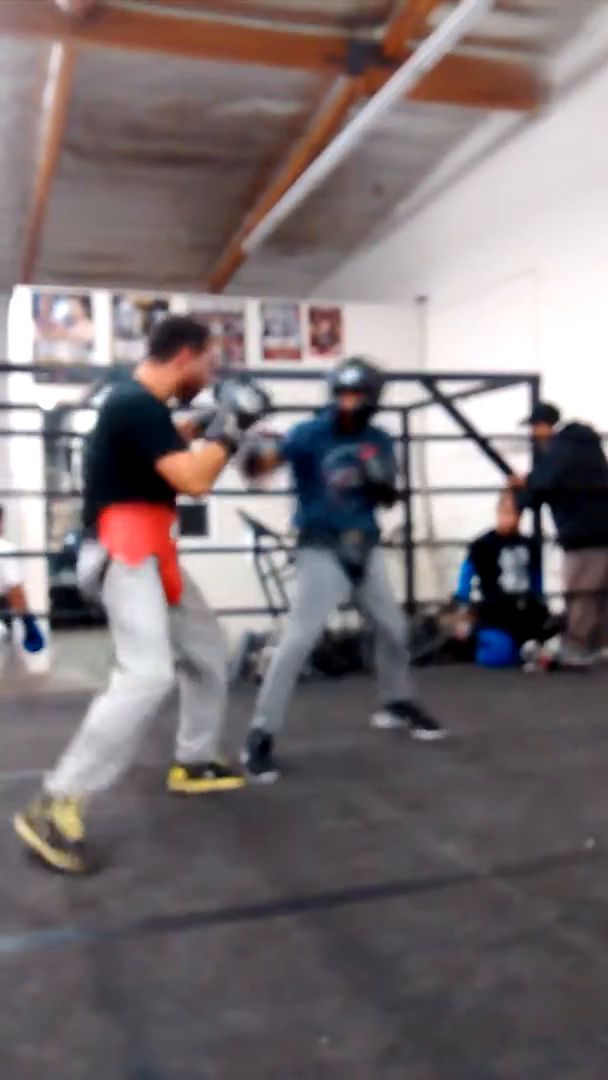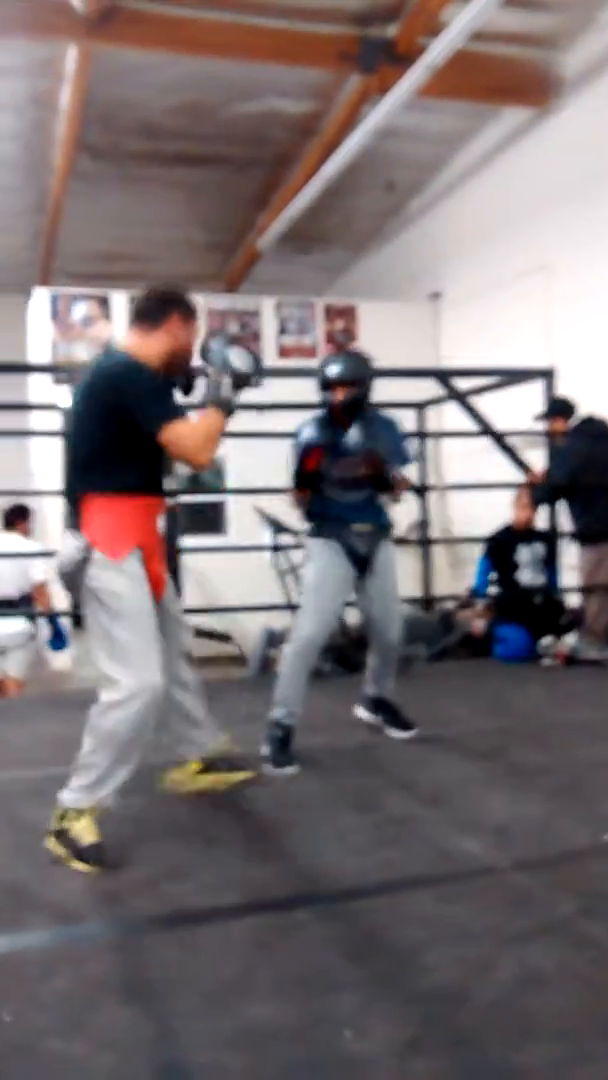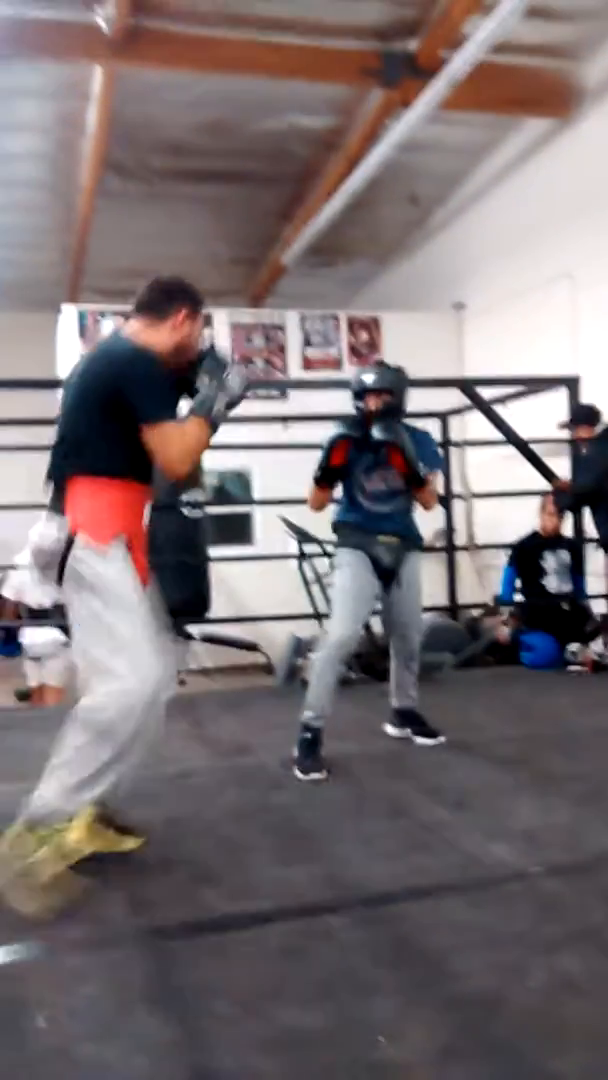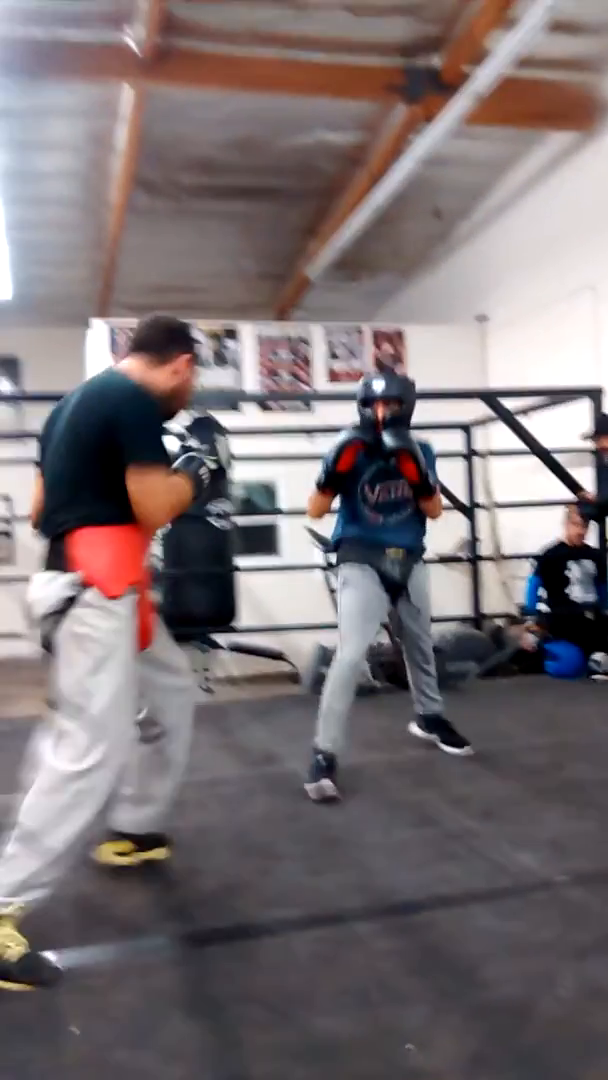
dt=0.2s
person 1, frame 1
left shoulder: (144, 402)
right shoulder: (137, 406)
left elbow: (176, 466)
right elbow: (193, 482)
left wrist: (229, 423)
right wrist: (229, 422)
left hip: (151, 551)
right hip: (127, 553)
left knee: (207, 649)
right knee: (148, 676)
left ankle: (194, 762)
right ankle: (55, 806)
person 1, frame 2
left shoulder: (120, 372)
right shoulder: (128, 375)
right elbow: (197, 450)
left wrist: (185, 386)
right wrist: (225, 385)
left hip: (133, 542)
right hip: (112, 545)
left knee: (170, 658)
right knee: (136, 682)
left ankle: (199, 756)
right ankle: (74, 812)
person 1, frame 3
left shoulder: (111, 359)
right shoulder: (138, 362)
right elbow: (176, 461)
left wrist: (183, 391)
right wrist: (212, 402)
left hip: (111, 534)
right hip: (96, 535)
left knee: (150, 671)
right knee: (135, 678)
left ankle: (84, 814)
person 1, frame 4
left shoulder: (79, 402)
right shoulder: (135, 398)
right elbow: (153, 508)
right wrist: (193, 472)
left hip: (106, 583)
right hip: (99, 587)
left knee: (173, 695)
right knee: (87, 750)
left ankle: (132, 830)
person 2, frame 1
left shoulder: (379, 441)
right shoulder: (309, 435)
left elbow: (387, 500)
right elbow: (265, 461)
left wrist: (387, 485)
right wrist: (256, 457)
left hip: (366, 546)
right hip: (322, 548)
left knee: (393, 631)
right knee: (297, 641)
left ankle: (397, 703)
right ankle: (261, 735)
person 2, frame 2
left shoulder: (384, 430)
right shoulder: (316, 432)
left elbow: (396, 493)
right elbow: (301, 500)
left wrist: (380, 464)
right wrist: (306, 464)
left hip: (376, 537)
right hip: (329, 539)
left knee: (388, 631)
right knee: (310, 632)
left ankle: (376, 700)
right ankle: (280, 727)
person 2, frame 3
left shoulder: (417, 440)
right shoulder: (347, 440)
left elbow: (428, 500)
right elbow: (317, 502)
left wrist: (405, 457)
right wrist: (332, 459)
left hip: (403, 549)
right hip: (357, 548)
left knee: (408, 638)
right knee: (340, 636)
left ankle: (403, 712)
right ankle: (311, 731)
person 2, frame 4
left shoulder: (419, 451)
right shoulder: (350, 451)
left elbow: (434, 510)
right elbow: (315, 509)
left wrist: (413, 466)
right wrist: (338, 465)
left hip: (409, 562)
right hip: (361, 562)
left knee: (420, 646)
right knee: (350, 656)
left ankle: (429, 717)
right ankle: (324, 756)
